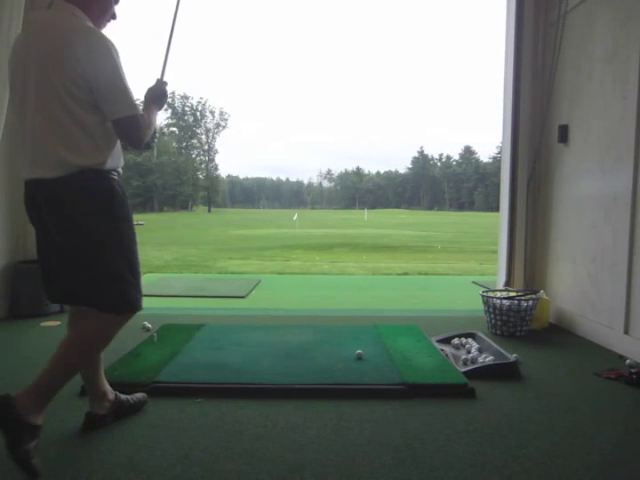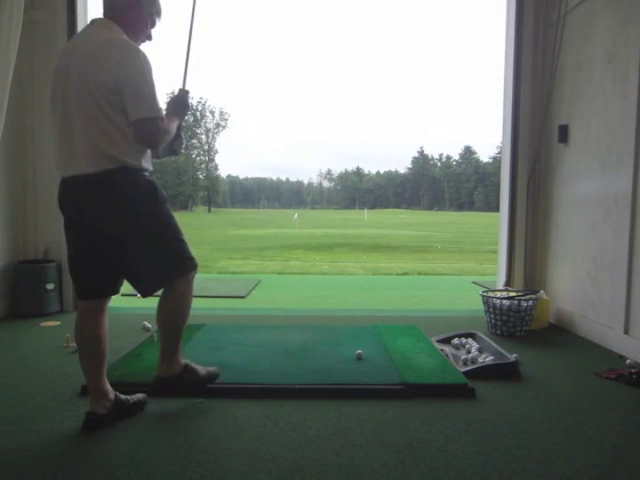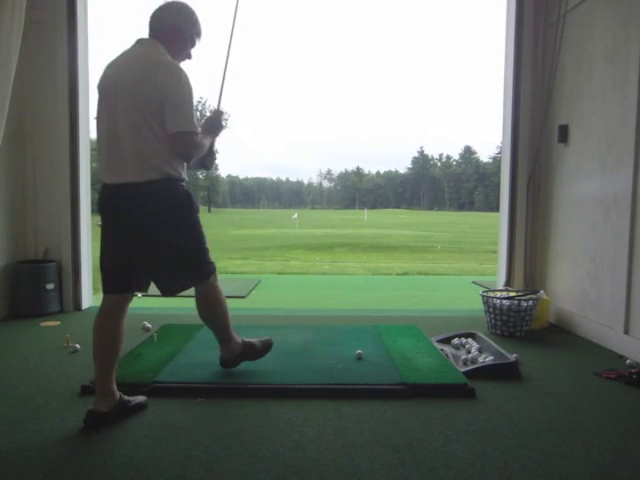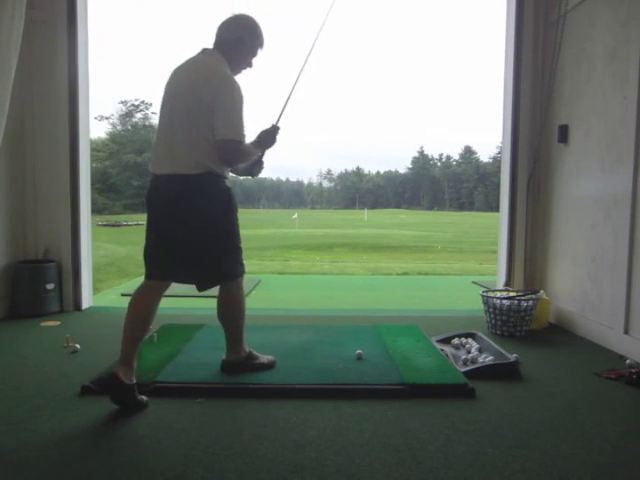
dt=0.3s
person 1, frame 1
right shoulder: (90, 40)
right elbow: (135, 133)
left wrist: (106, 131)
right wrist: (153, 106)
left hip: (41, 187)
right hip: (86, 188)
left knee: (86, 305)
right knee: (114, 306)
left ankle: (101, 399)
person 1, frame 2
left shoulder: (67, 53)
right shoulder: (127, 56)
right elbow: (151, 136)
left wrist: (161, 121)
right wrist: (174, 116)
left hip: (75, 187)
right hip: (120, 185)
left knee: (92, 297)
right knee: (178, 271)
left ankle: (100, 399)
right ankle: (170, 365)
person 1, frame 3
left shoulder: (112, 69)
right shoulder: (170, 73)
right elbow: (185, 148)
left wrist: (196, 142)
right wrist: (209, 134)
left hip: (115, 193)
right hip: (159, 194)
left knee: (116, 296)
right knee: (203, 278)
left ankle: (104, 398)
right ankle: (231, 346)
person 1, frame 4
left shoulder: (182, 71)
right shoulder: (224, 83)
right elbow: (230, 152)
left wrist: (238, 164)
right wrist: (259, 146)
left hip: (164, 185)
right hip: (202, 189)
left knee: (155, 279)
right knee: (230, 276)
left ankle: (124, 371)
right ankle: (236, 354)
